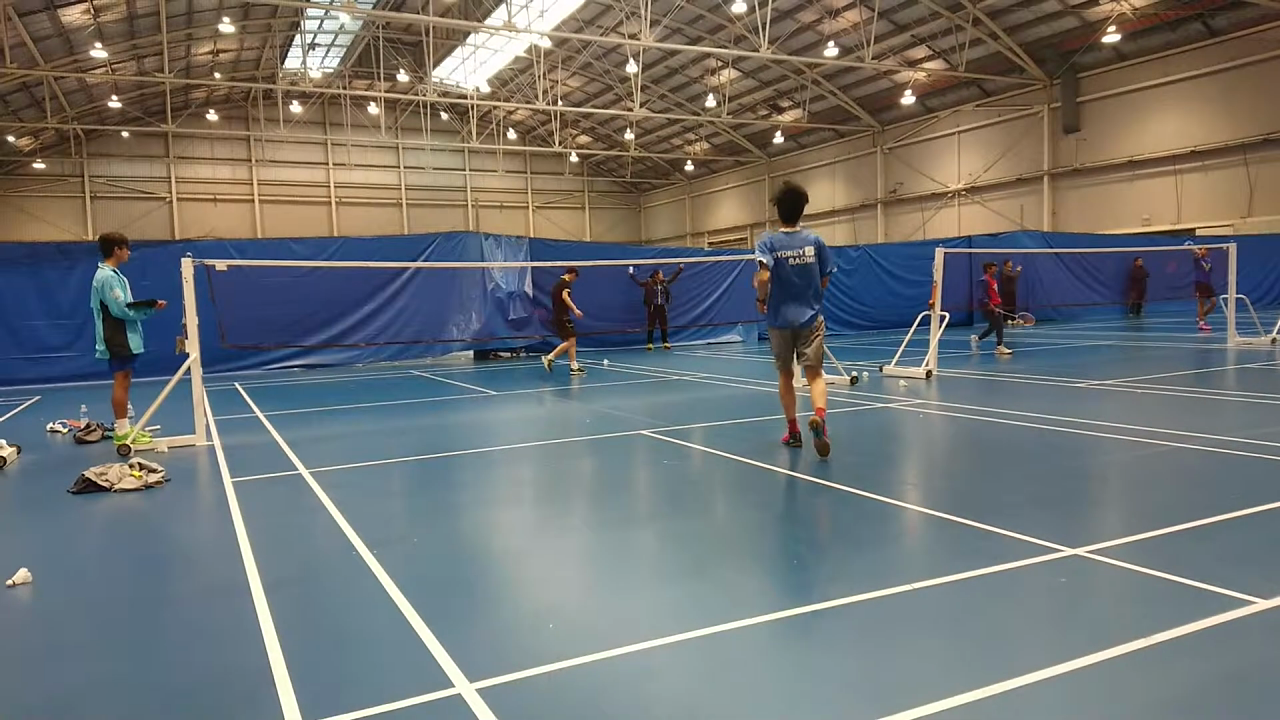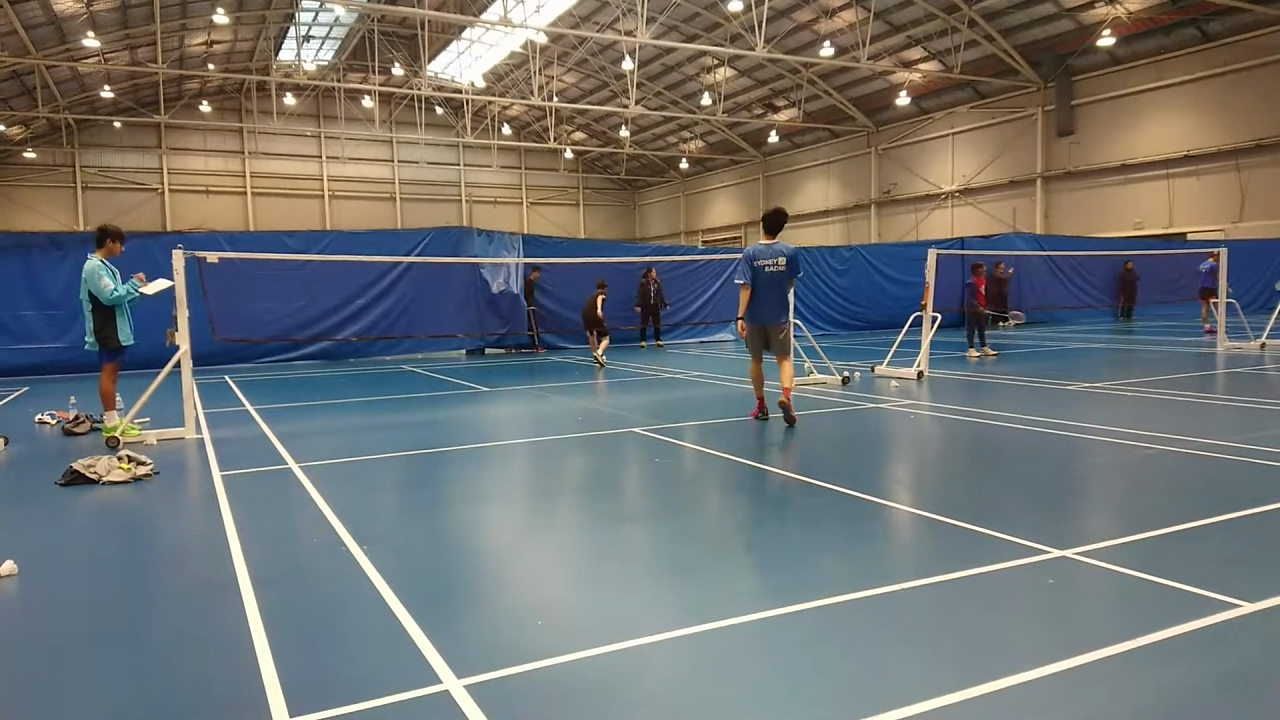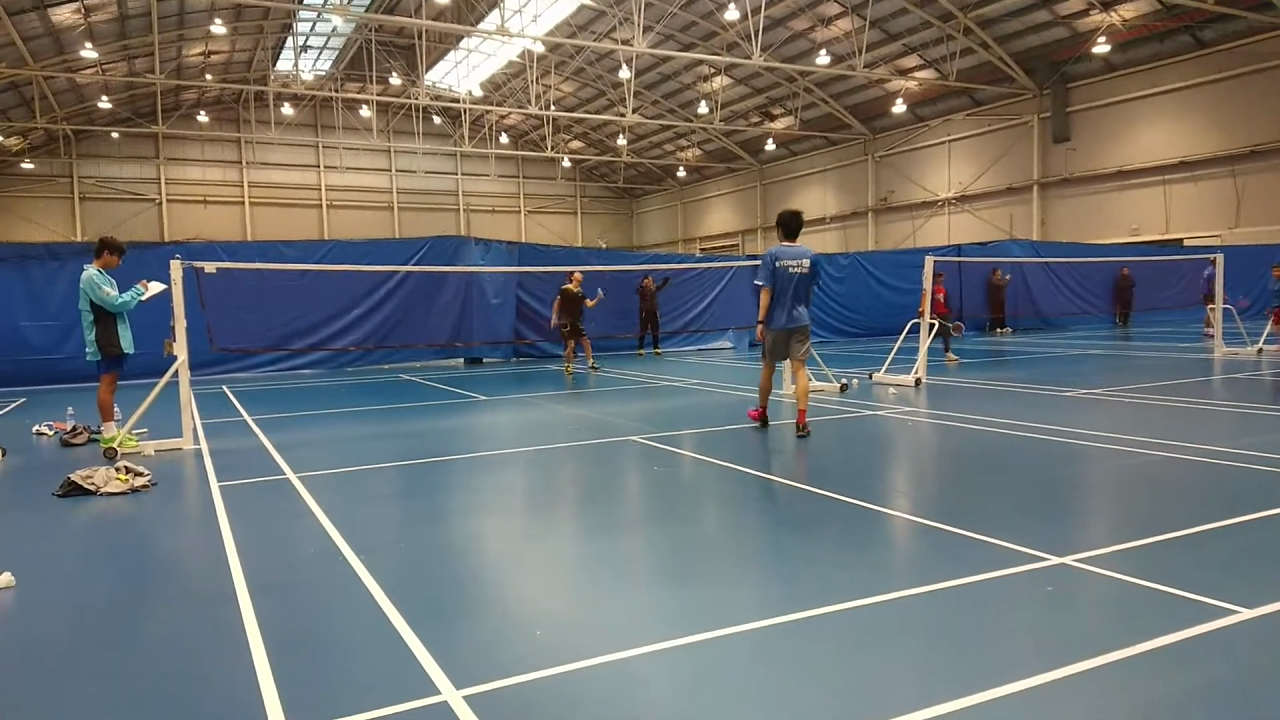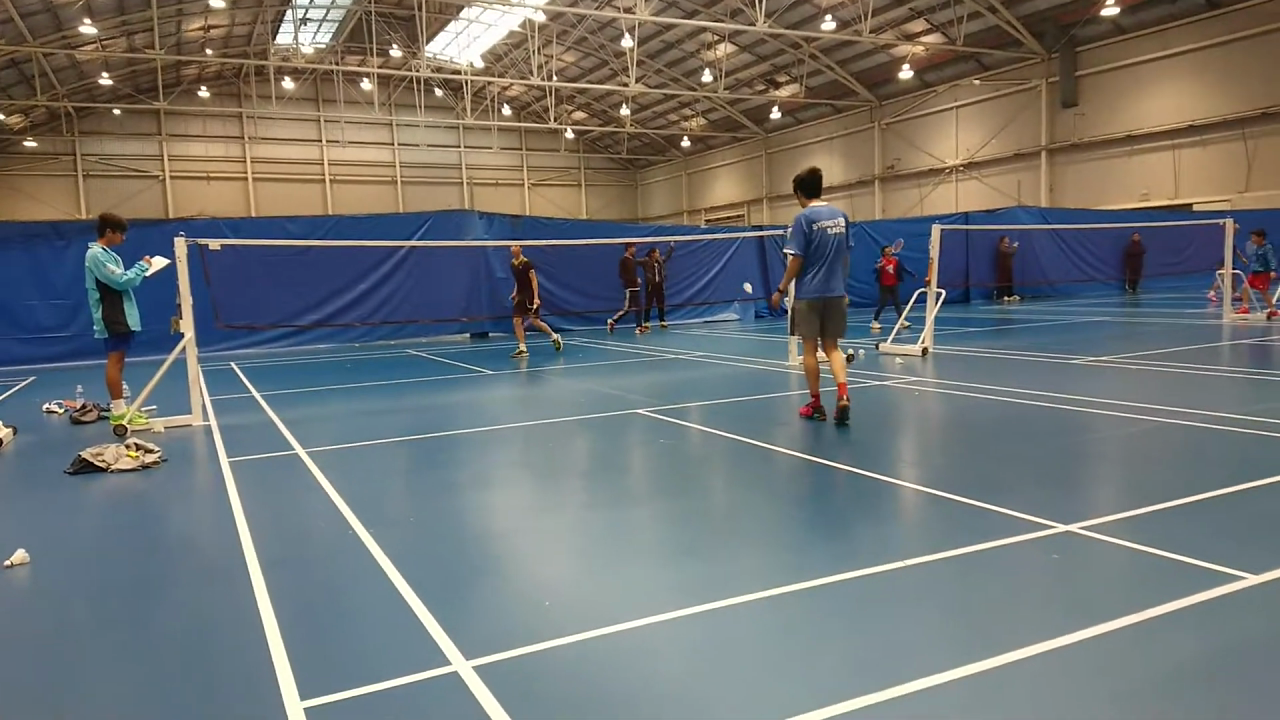
dt=1s
person 1, frame 1
left shoulder: (767, 242)
right shoulder: (816, 242)
left elbow: (763, 278)
right elbow: (825, 281)
left wrist: (761, 300)
left hip: (780, 320)
right hip: (810, 319)
left knee: (785, 374)
right knee: (815, 376)
left ankle: (793, 430)
right ankle: (819, 418)
person 1, frame 2
left shoulder: (750, 253)
right shoulder: (790, 252)
left elbow: (746, 288)
right elbow: (791, 283)
left wrist: (740, 318)
left hip: (755, 317)
right hip: (779, 317)
left knee: (756, 360)
right knee: (784, 360)
left ankle: (761, 406)
right ankle: (786, 399)
person 1, frame 3
left shoulder: (772, 254)
right shoulder: (810, 256)
left elbow: (766, 291)
left wrist: (760, 321)
left hip: (776, 322)
right hip: (801, 321)
left knee: (769, 367)
right knee: (799, 368)
left ankle: (762, 412)
right ankle: (801, 421)
person 1, frame 4
left shoulder: (804, 217)
right shoulder: (841, 217)
left elbow: (796, 260)
right elbow: (846, 257)
left wrist: (781, 289)
left hip: (810, 293)
right hip: (836, 291)
left knee: (811, 348)
right knee: (833, 347)
left ankle: (816, 404)
right ankle: (843, 399)
person 2, frame 1
left shoulder: (112, 274)
right shoulder: (107, 277)
right elbow: (121, 310)
left wrist: (146, 306)
right wrist: (150, 308)
left hip: (124, 338)
right hip: (118, 340)
left knee: (124, 382)
right knee: (121, 382)
left ankle: (124, 427)
right ankle: (122, 432)
person 2, frame 2
left shoulder: (104, 266)
right shoulder: (95, 267)
right elbow: (109, 296)
left wrist: (135, 289)
right wrist: (134, 283)
left hip: (115, 329)
right hip: (106, 331)
left knee: (111, 374)
right knee: (109, 374)
left ankle: (113, 419)
right ankle: (111, 424)
person 2, frame 3
left shoulder: (101, 276)
right shoulder: (92, 277)
left elbow: (112, 304)
right elbow: (115, 303)
left wrist: (136, 295)
right wrist: (138, 289)
left hip: (113, 339)
right hip: (106, 341)
left knee: (110, 385)
right knee: (107, 385)
left ankle: (111, 431)
right ankle: (109, 435)
person 2, frame 4
left shoulder: (105, 254)
right shoulder: (97, 255)
right elbow: (121, 281)
left wrist: (141, 271)
right wrist: (142, 266)
left hip: (120, 316)
right hip: (112, 318)
left knee: (118, 362)
right knee: (115, 362)
left ankle: (120, 407)
right ankle: (118, 412)
